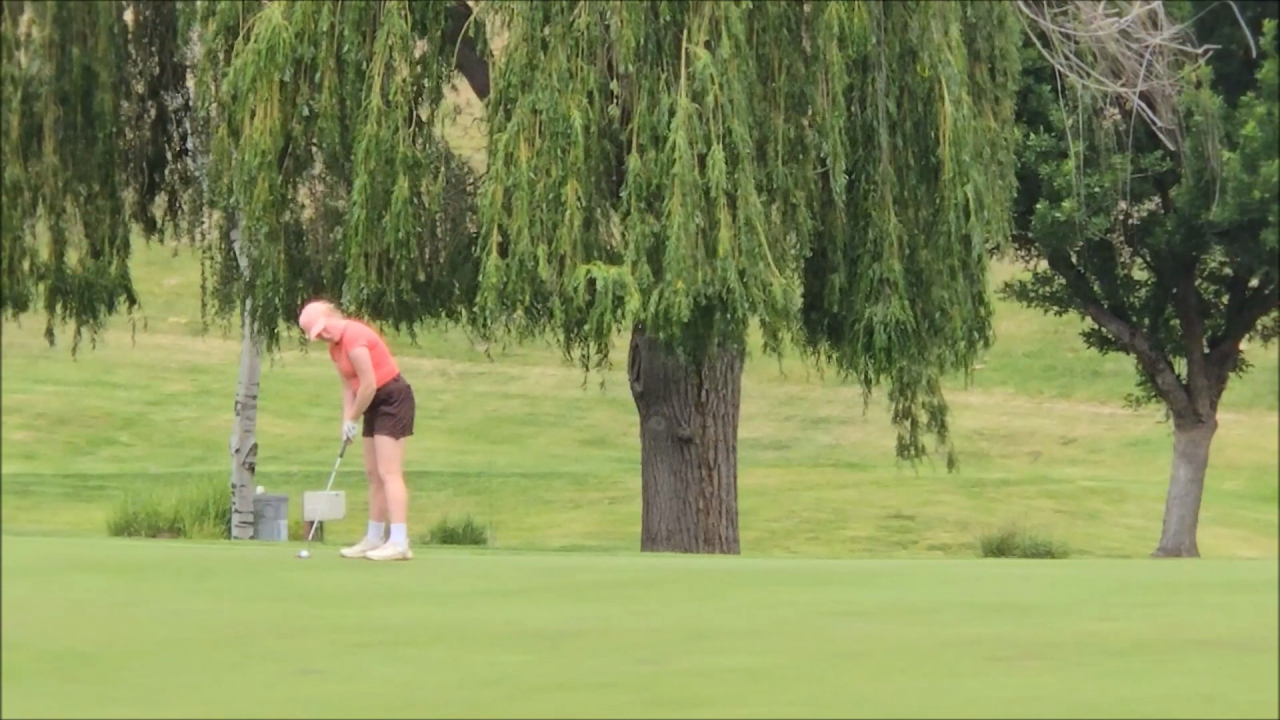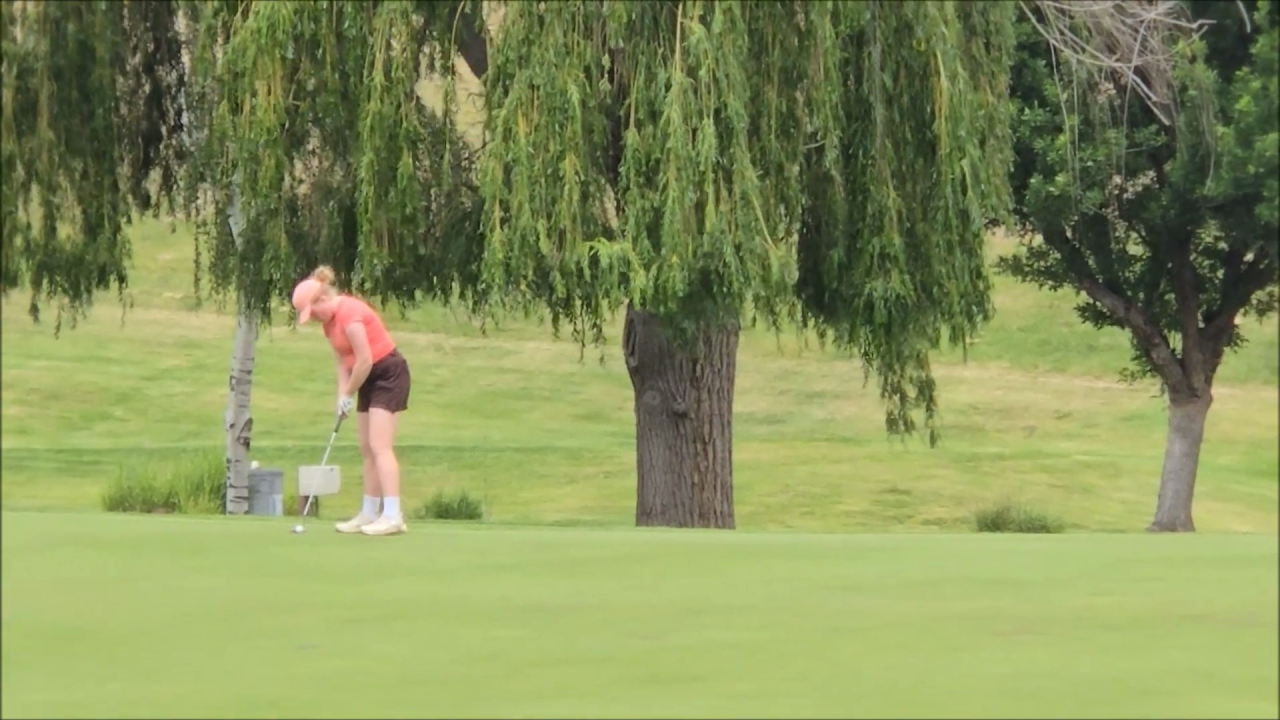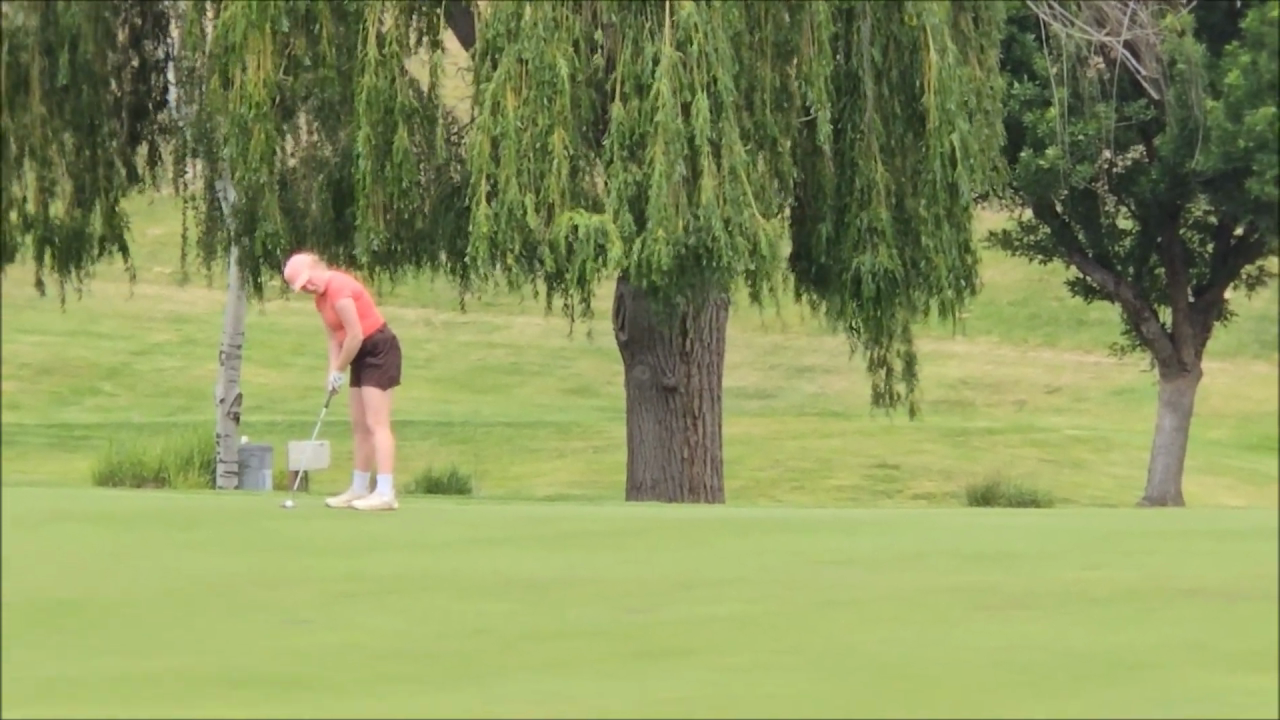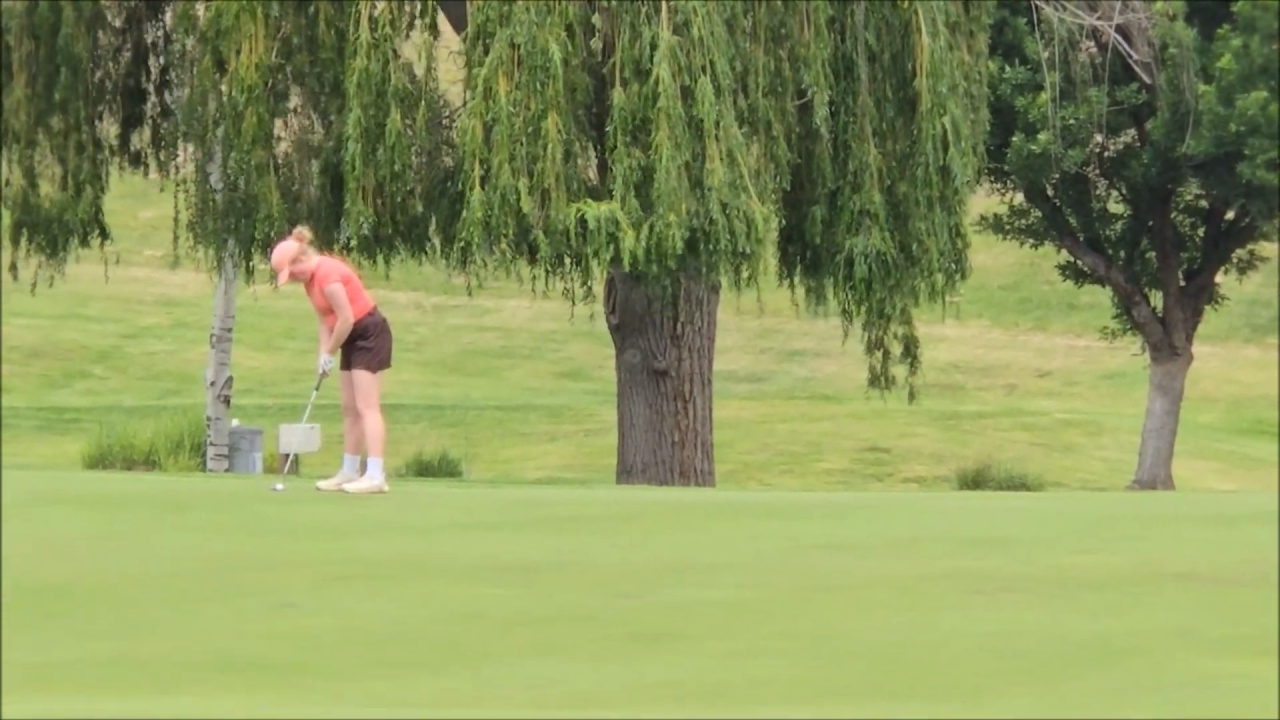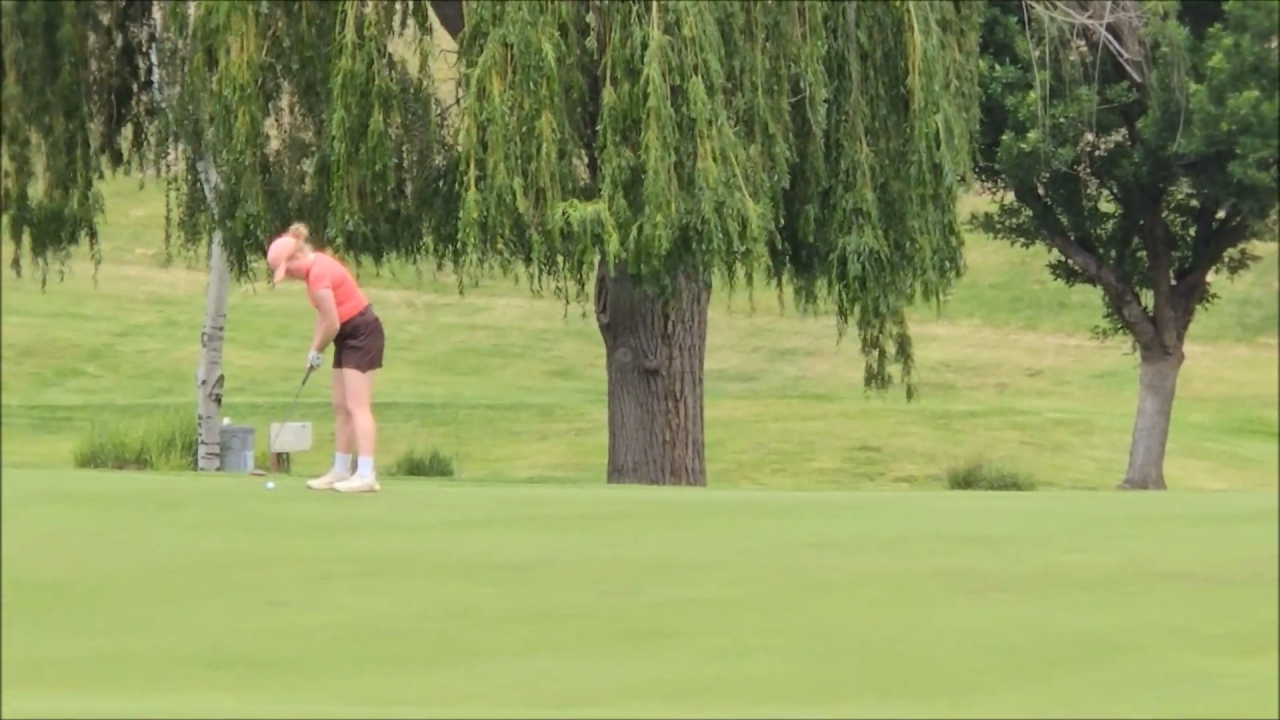
dt=1s
person 1, frame 1
left shoulder: (354, 337)
right shoulder: (336, 345)
left elbow: (369, 385)
right elbow: (349, 385)
left wrist: (352, 418)
right wrist: (347, 420)
left hip: (393, 401)
right hip: (376, 405)
left knee: (388, 473)
right knee: (374, 475)
left ankle: (399, 542)
right ankle: (374, 538)
person 1, frame 2
left shoulder: (349, 313)
right shoulder: (330, 321)
left elbow: (365, 360)
right elbow: (343, 361)
left wrist: (348, 394)
right wrist: (343, 396)
left hip: (389, 375)
right hip: (371, 380)
left knee: (379, 446)
right knee: (368, 450)
left ankle: (392, 515)
right ankle: (370, 513)
person 1, frame 3
left shoulder: (339, 287)
right shoulder: (321, 297)
left elbow: (355, 335)
right elbow: (334, 336)
left wrist: (339, 369)
right wrist: (333, 371)
left hip: (379, 352)
right hip: (362, 356)
left knee: (376, 424)
right knee: (360, 425)
left ankle: (385, 492)
right ankle: (359, 488)
person 1, frame 4
left shoulder: (327, 273)
right shoulder: (311, 279)
left elbow: (346, 319)
right elbow: (325, 320)
left wrist: (330, 353)
right wrist: (324, 354)
left hip: (370, 335)
right hip: (353, 339)
left knee: (366, 407)
right knee: (350, 409)
left ankle: (375, 476)
right ankle: (350, 472)
person 1, frame 5
left shoulder: (319, 273)
right shoulder: (313, 270)
left elbow: (332, 322)
right elbow: (325, 315)
left wrist: (316, 350)
right wrist: (315, 347)
left hip: (362, 334)
right hip: (348, 337)
left knee: (356, 406)
right knee: (341, 407)
left ankle: (366, 475)
right ankle: (341, 471)
